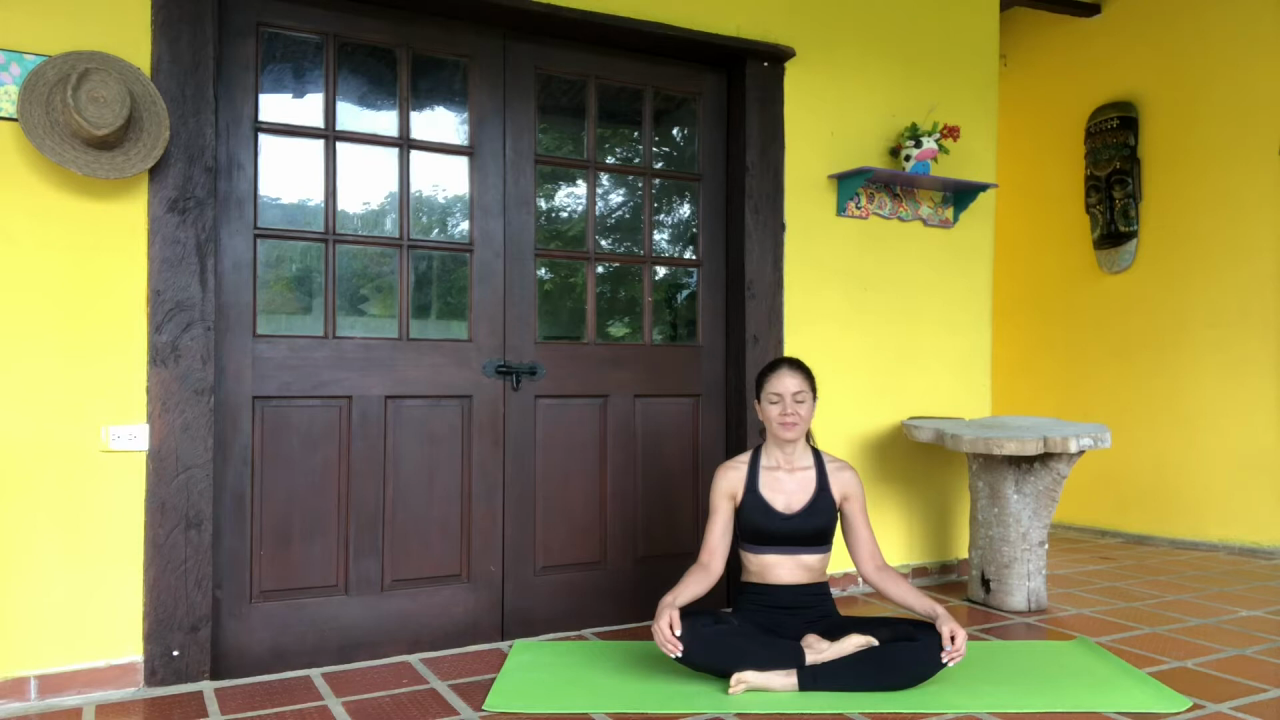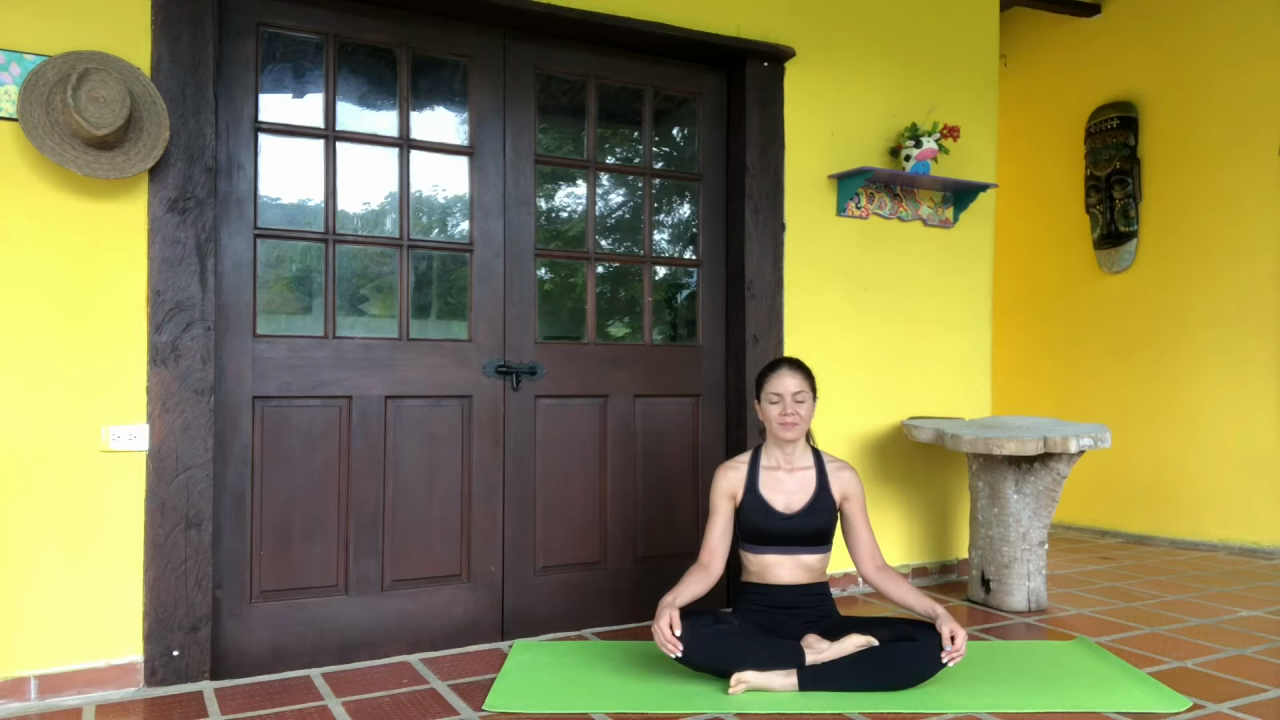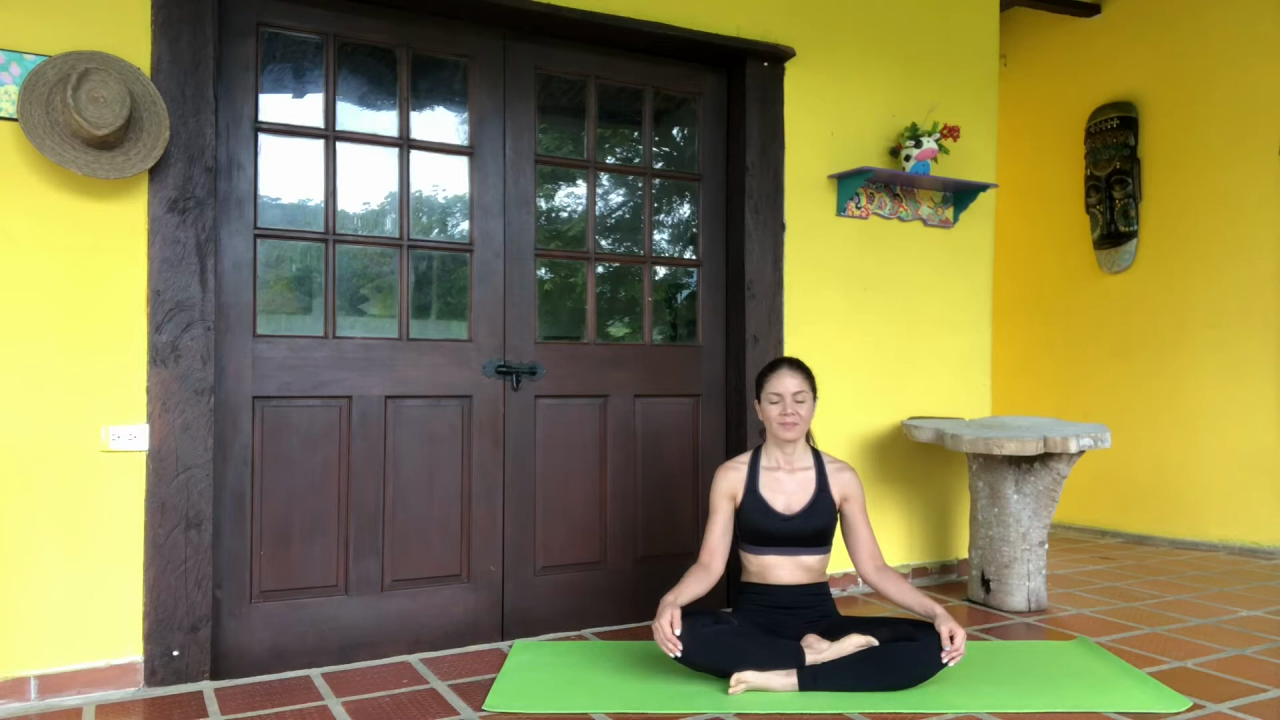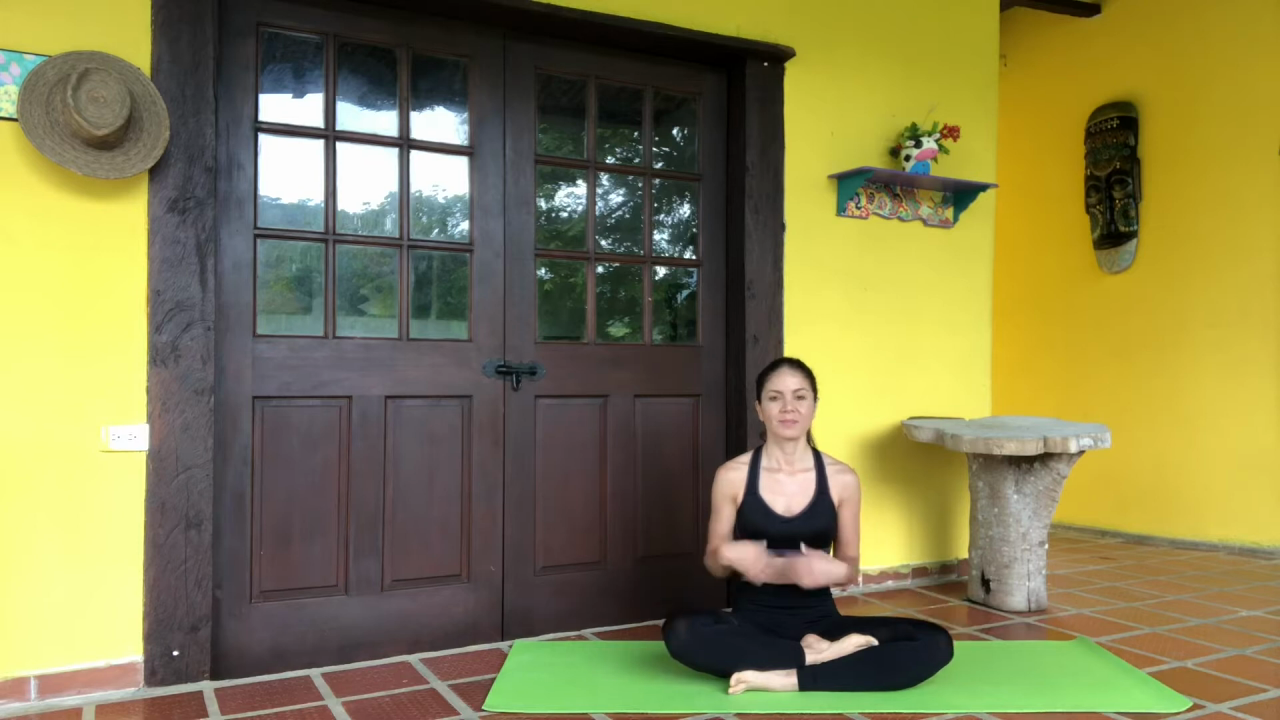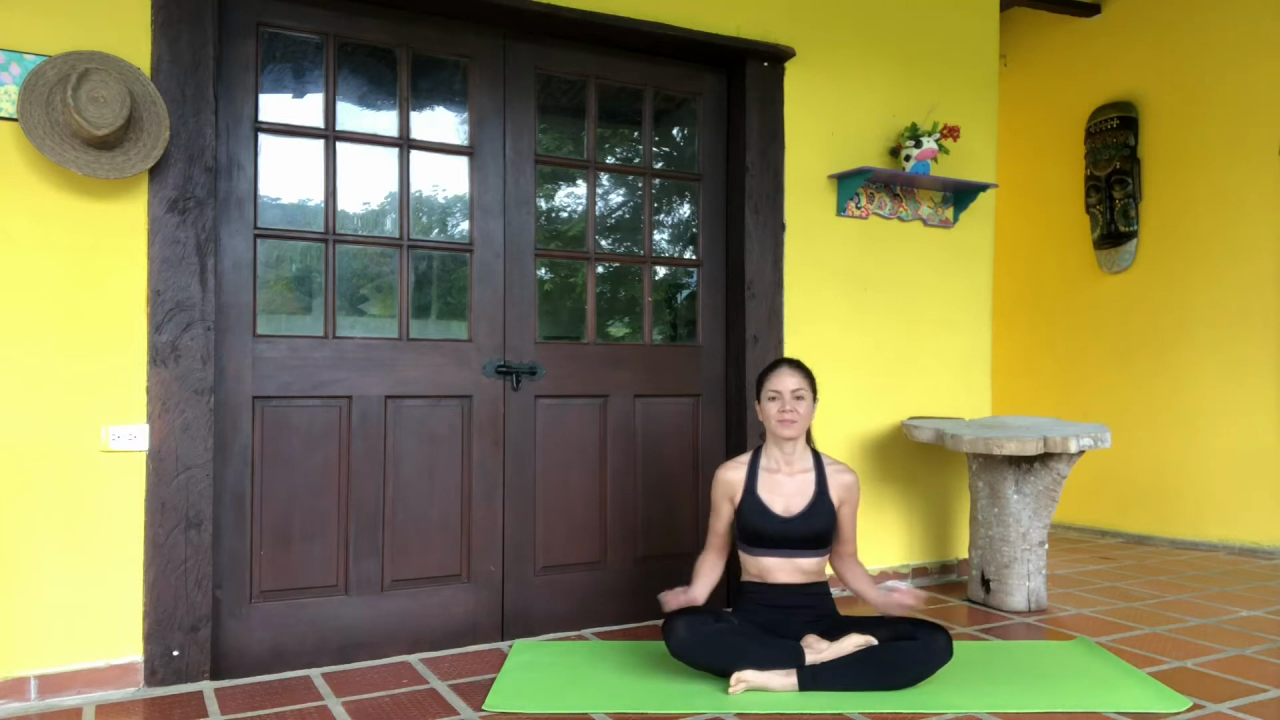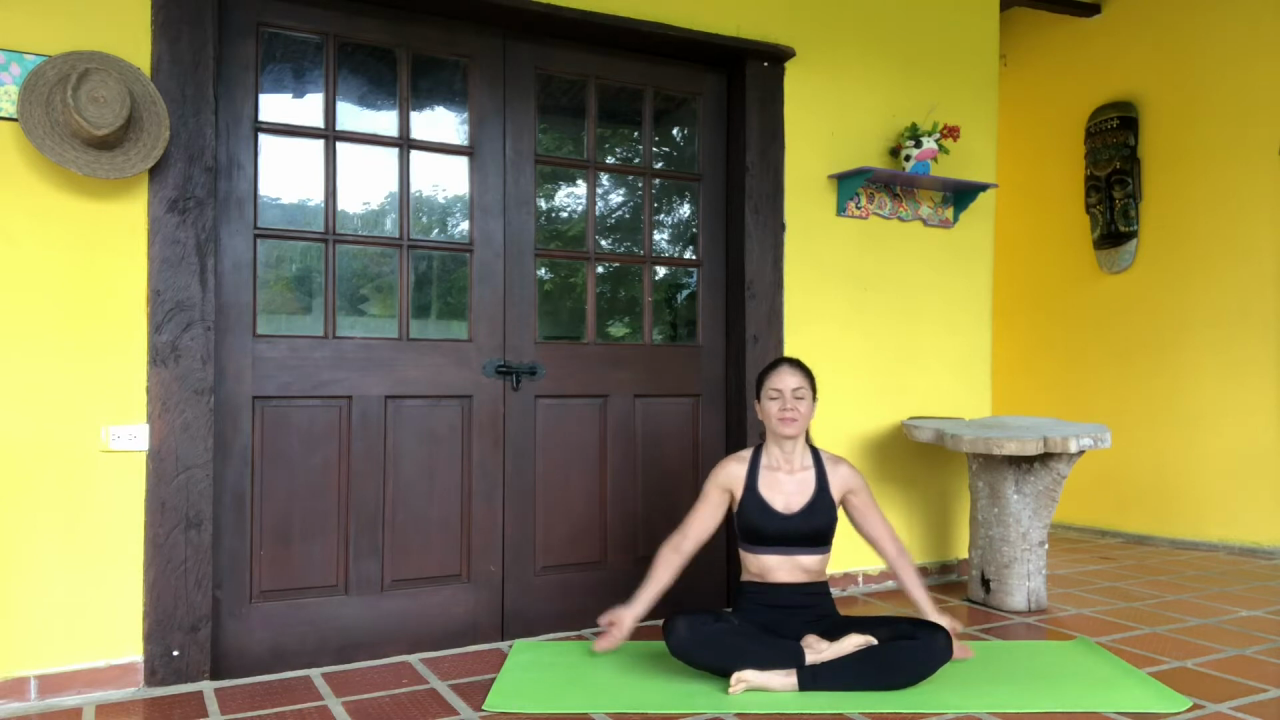
dt=0.4s
person 1, frame 1
left shoulder: (841, 477)
right shoulder: (732, 475)
left elbow: (873, 566)
right elbow: (709, 563)
left wrist: (937, 612)
right wrist: (670, 601)
left hip: (818, 617)
right hip: (754, 617)
left knee: (931, 645)
right knee: (683, 634)
left ankle: (788, 678)
right ankle: (816, 654)
person 1, frame 2
left shoulder: (841, 476)
right shoulder: (732, 475)
left elbow: (873, 566)
right elbow: (710, 564)
left wrist: (938, 612)
right wrist: (669, 602)
left hip: (817, 616)
right hip: (754, 616)
left knee: (932, 645)
right knee: (684, 634)
left ankle: (786, 677)
right ankle: (816, 655)
person 1, frame 3
left shoulder: (841, 477)
right shoulder: (732, 475)
left elbow: (872, 565)
right elbow: (710, 562)
left wrist: (935, 611)
right wrist: (673, 599)
left hip: (818, 616)
right hip: (753, 617)
left knee: (933, 645)
right knee: (683, 634)
left ankle: (785, 678)
right ankle: (817, 656)
person 1, frame 4
left shoulder: (842, 479)
right shoulder: (733, 475)
left elbow: (850, 563)
right elbow: (714, 558)
left wrist: (836, 571)
right wrist: (729, 557)
left hip: (817, 617)
right hip: (753, 617)
left knee: (936, 645)
right knee: (681, 632)
left ankle: (788, 677)
right ankle: (816, 655)
person 1, frame 5
left shoulder: (841, 479)
right shoulder: (732, 476)
left elbow: (844, 561)
right elbow: (715, 552)
left wrist: (884, 598)
right wrist: (693, 596)
left hip: (818, 616)
right hip: (754, 616)
left knee: (934, 643)
right knee: (681, 630)
left ankle: (789, 677)
right ankle: (816, 655)
person 1, frame 6
left shoulder: (838, 474)
right shoulder: (735, 471)
left elbow: (889, 546)
right elbow: (681, 543)
left wrist: (935, 616)
right wrist: (633, 613)
left hip: (818, 615)
right hip: (752, 615)
left knee: (932, 643)
right knee: (681, 631)
left ankle: (785, 675)
right ankle: (815, 655)
